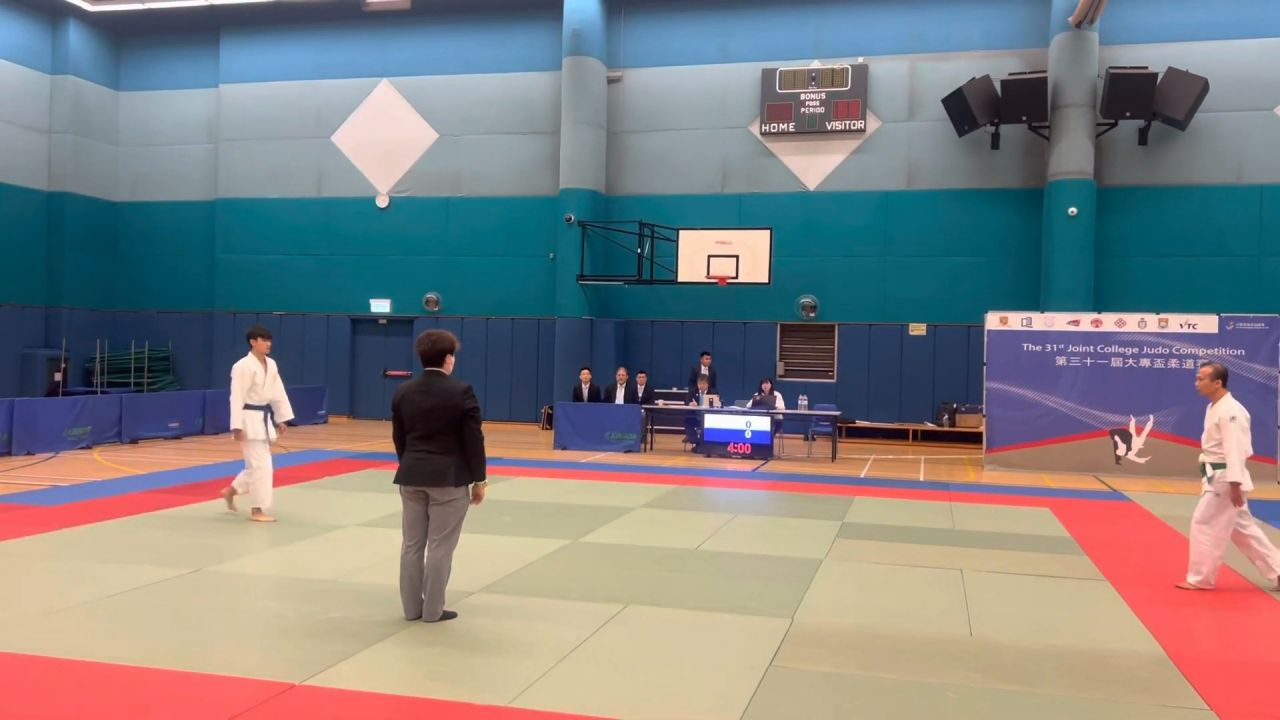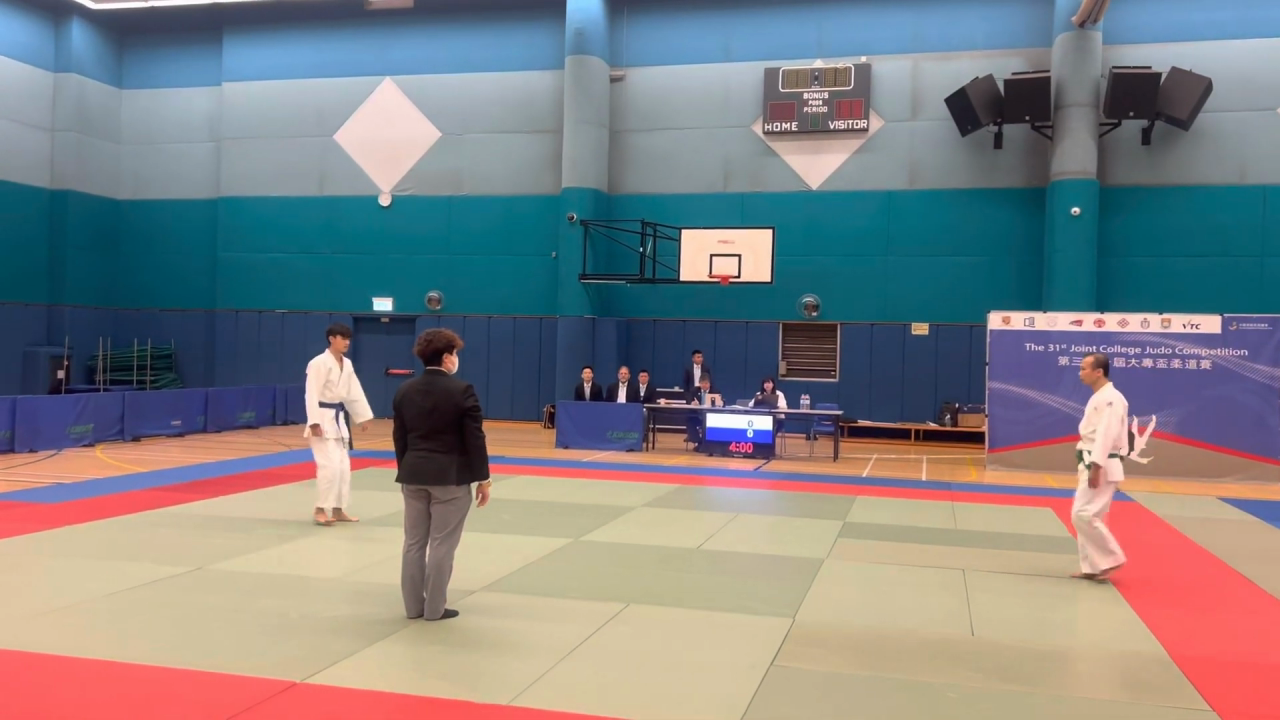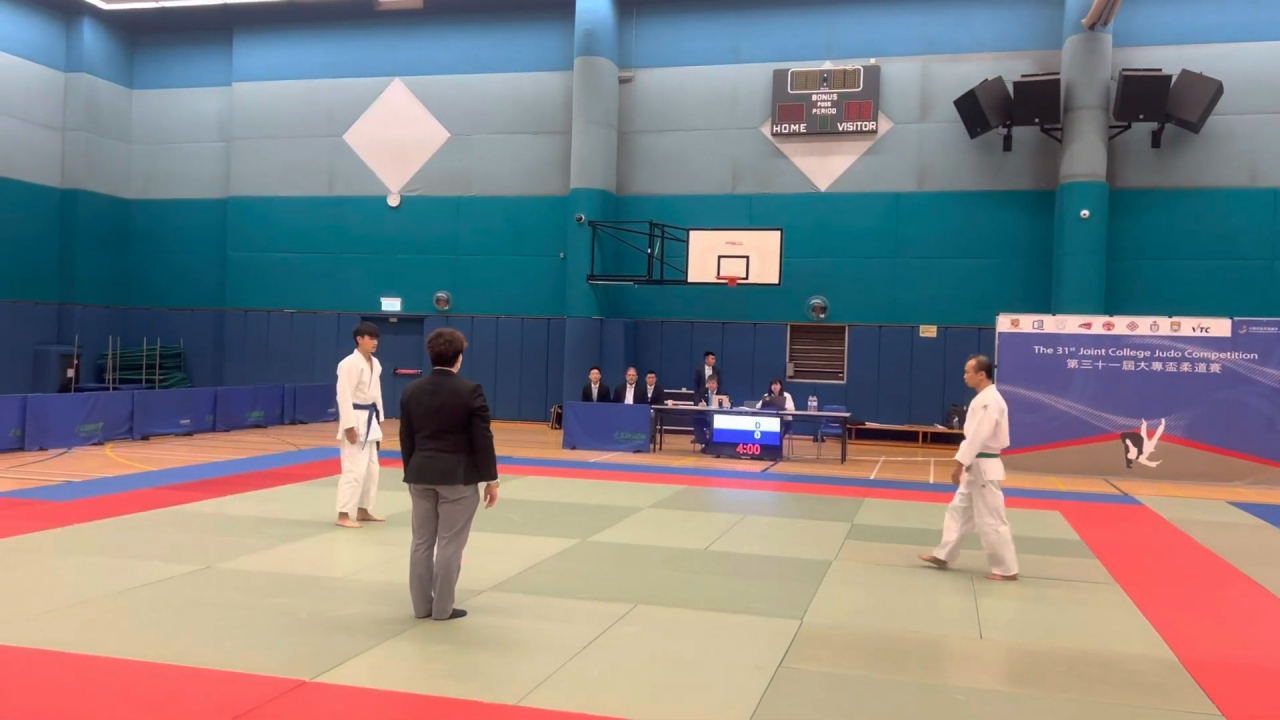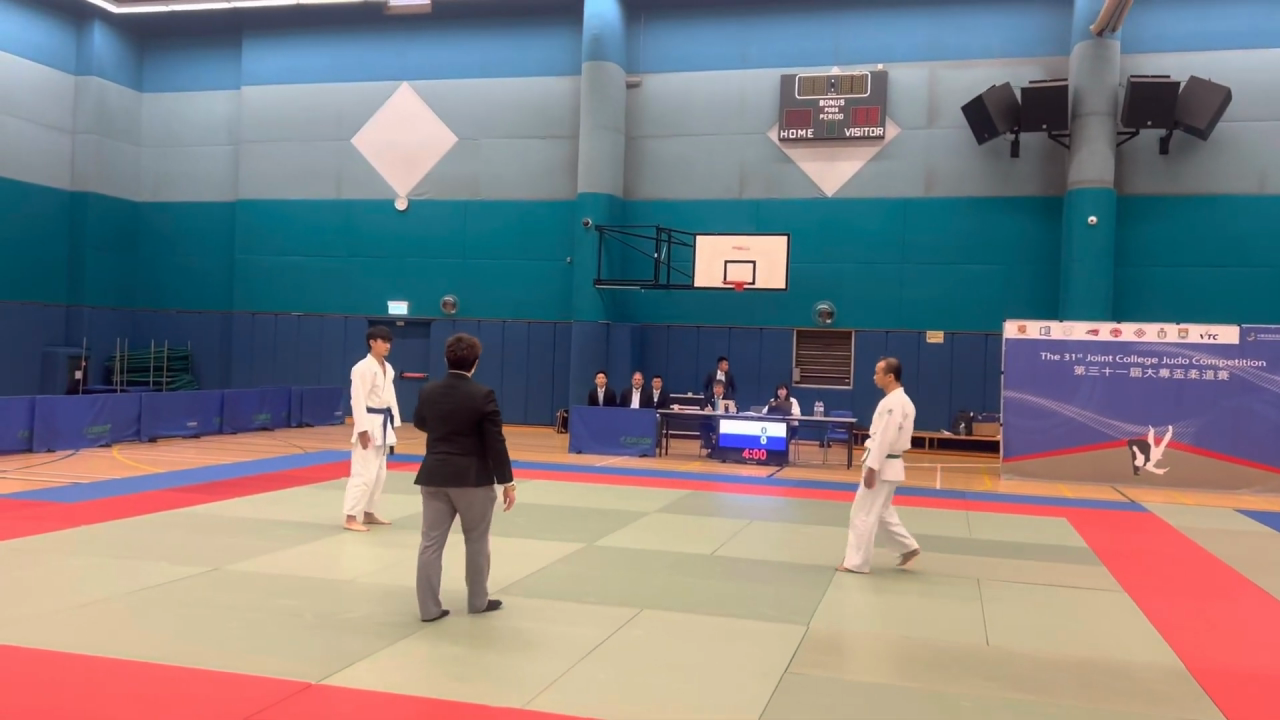
dt=0.7s
person 1, frame 1
left shoulder: (403, 391)
right shoulder: (461, 392)
left elbow: (399, 438)
right elbow: (473, 440)
right wrist: (479, 480)
left hip: (411, 476)
right hip: (449, 478)
left knee: (412, 543)
right knee: (440, 545)
left ankle: (412, 607)
right ankle: (433, 609)
person 1, frame 2
left shoulder: (404, 391)
right shoulder: (462, 390)
left elbow: (399, 438)
right elbow: (474, 439)
right wrist: (483, 479)
left hip: (414, 475)
right hip: (450, 477)
left knee: (414, 542)
right knee: (442, 544)
left ankle: (413, 606)
right ankle: (435, 608)
person 1, frame 3
left shoulder: (412, 390)
right shoulder: (470, 391)
left elbow: (406, 438)
right elbow: (482, 439)
left wrist: (411, 473)
right wrist: (491, 479)
left hip: (421, 475)
right hip: (458, 477)
left knee: (421, 541)
right knee: (450, 543)
left ankle: (422, 605)
right ankle: (443, 608)
person 1, frame 4
left shoulder: (428, 392)
right shoulder: (482, 395)
right elbow: (495, 443)
right wrist: (507, 482)
left hip: (433, 476)
right hip: (472, 479)
left knee: (431, 542)
right knee: (476, 540)
left ankle: (429, 607)
right ankle: (478, 600)
person 2, frame 1
left shoulder: (1229, 411)
right shoulder: (1214, 407)
left elbow: (1235, 450)
left wrist: (1234, 484)
left hip: (1225, 479)
right hip: (1219, 476)
left knee: (1204, 524)
right knee: (1241, 529)
left ankle: (1200, 578)
person 2, frame 2
left shoulder: (1110, 398)
right shoulder: (1099, 398)
left elbow: (1106, 435)
left wrist: (1097, 468)
left hip: (1099, 467)
right hip: (1091, 465)
left knee: (1084, 515)
right knee: (1083, 515)
left ankle: (1111, 559)
right ankle: (1094, 567)
person 2, frame 3
left shoulder: (988, 401)
right shoulder: (988, 398)
left elbow: (977, 437)
left wrist: (959, 464)
left hip: (983, 468)
right hip: (979, 465)
left knee: (991, 520)
right knee: (958, 510)
left ankle: (1006, 569)
right ankle: (943, 555)
person 2, frame 4
left shoulder: (892, 403)
right shoulder: (902, 400)
left elbow: (883, 439)
left wrist: (871, 468)
left hip: (882, 465)
right hip: (890, 463)
left knee: (863, 513)
right knee: (881, 511)
left ankle: (857, 563)
right ankle: (907, 546)
person 3, frame 1
left shoulder: (271, 365)
right shoulder: (243, 366)
left elbow: (278, 394)
right elbow: (236, 398)
left wrist: (281, 419)
right wrist: (236, 426)
left hip: (264, 419)
right hip: (250, 420)
left knee: (256, 465)
right knee: (260, 466)
left ankle: (231, 491)
right ankle: (257, 510)
person 3, frame 2
left shoulder: (347, 364)
right shoulder: (319, 363)
left elbow: (354, 393)
right elbow: (311, 394)
left wrist: (363, 416)
right wrist: (314, 422)
left hip: (338, 419)
right hip: (322, 418)
left knee: (342, 466)
right knee: (330, 465)
left ankle: (338, 510)
right ankle: (320, 510)
person 3, frame 3
left shoulder: (374, 363)
right shoulder: (349, 364)
right elbow: (344, 396)
left wrist: (377, 418)
right wrist: (349, 426)
left hip: (369, 420)
right hip: (355, 420)
left knee: (371, 469)
right knee: (354, 470)
left ankle: (363, 511)
right ankle: (343, 515)
person 3, frame 4
left shoulder: (388, 368)
right shoulder: (362, 367)
right elbow: (358, 400)
left wrist: (393, 424)
right wrist: (363, 429)
left hip: (383, 425)
right hip: (369, 424)
left knee: (379, 473)
right knee: (363, 473)
left ankle: (368, 513)
right ankle: (351, 517)
